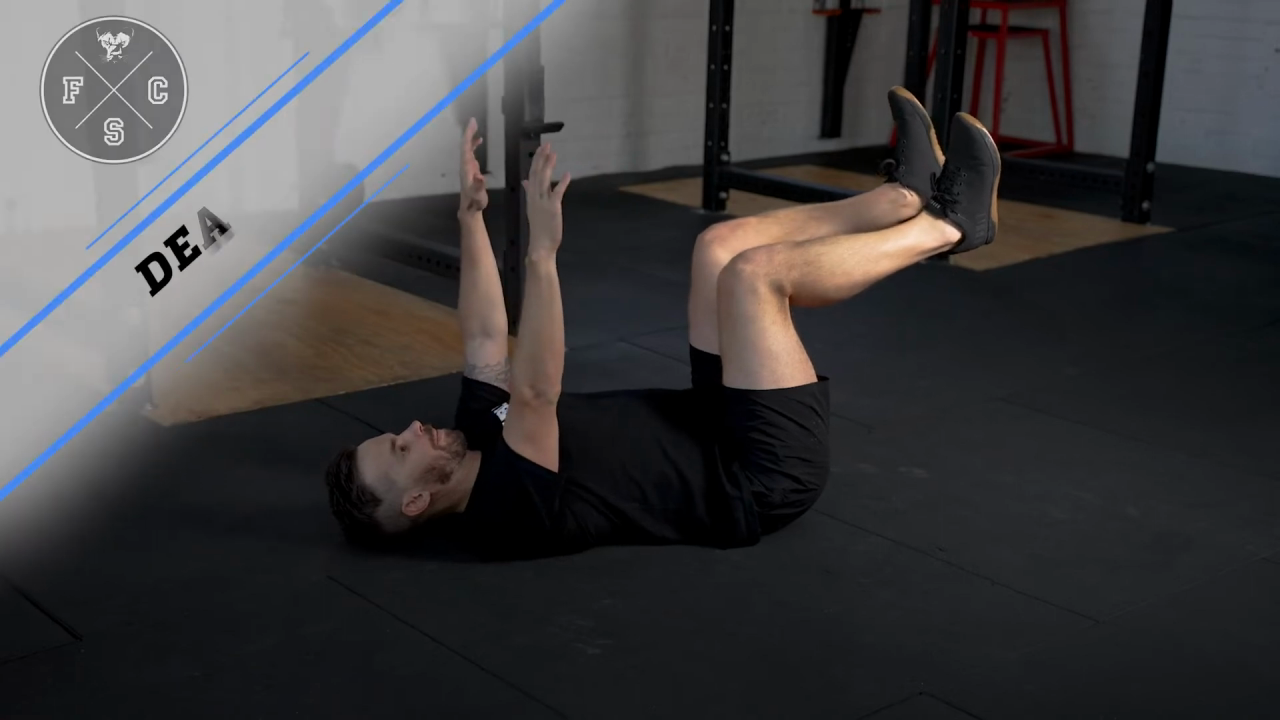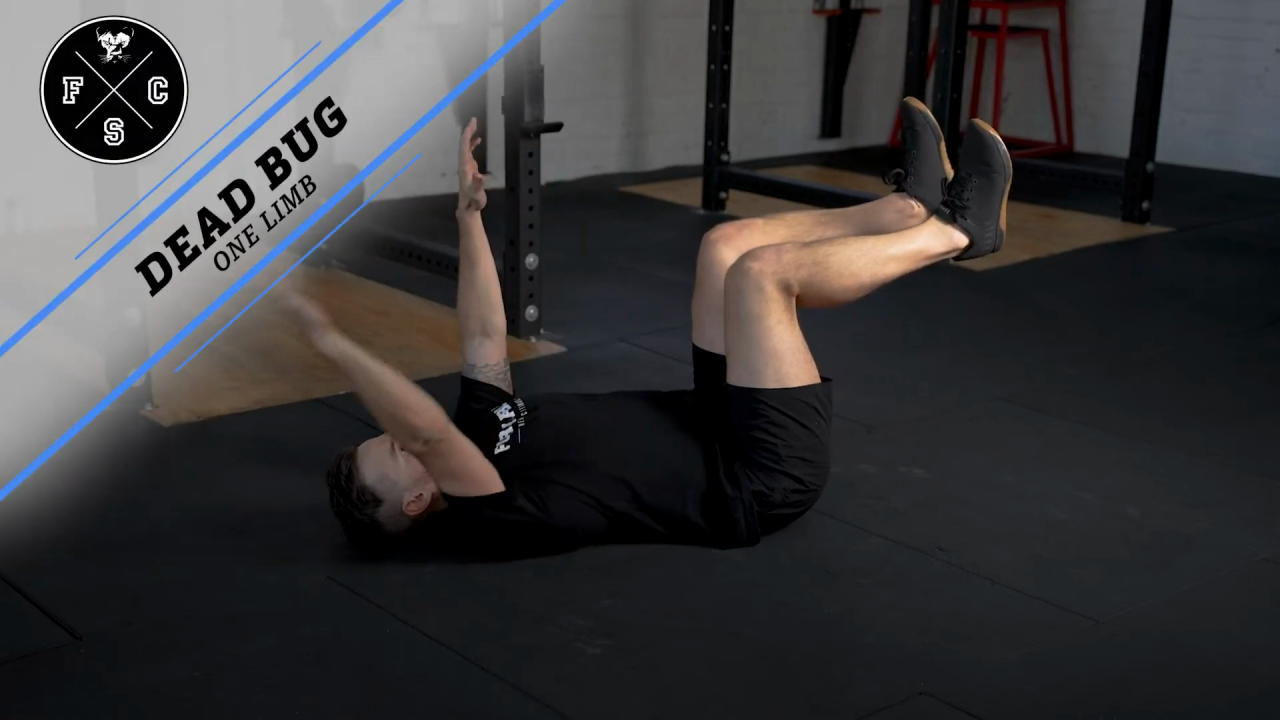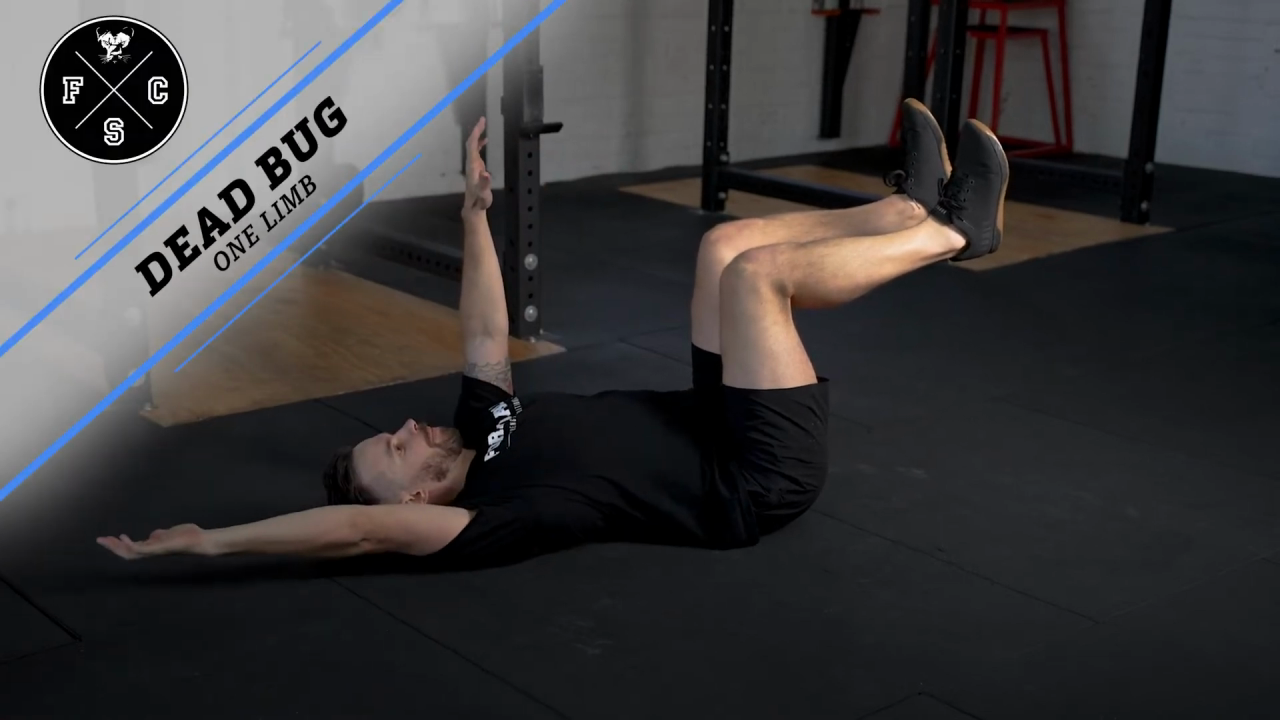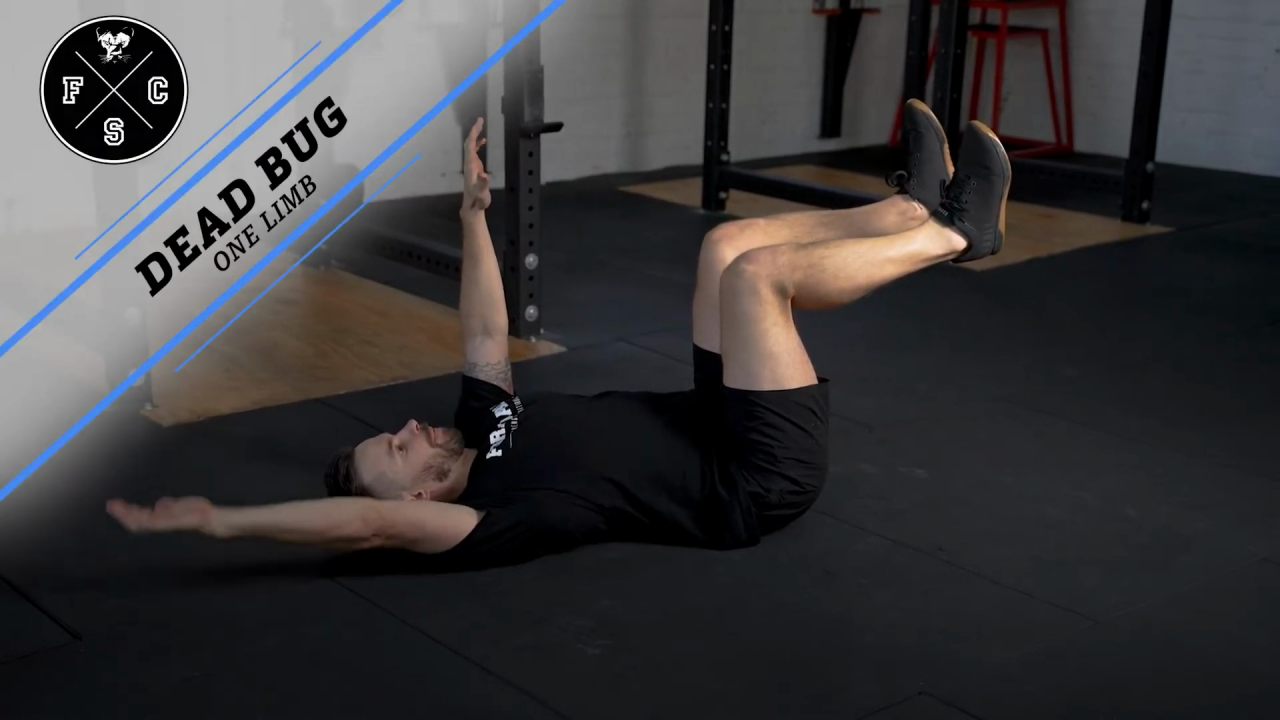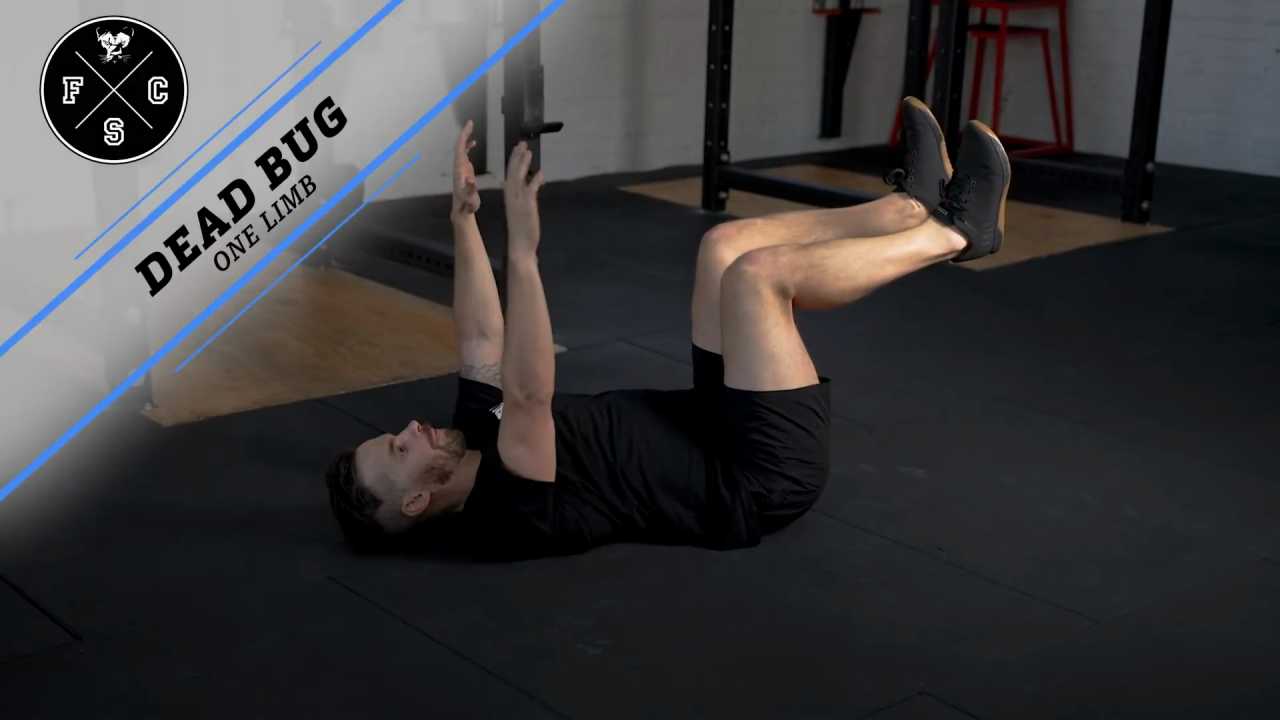
dt=1s
person 1, frame 1
left shoulder: (480, 436)
right shoulder: (506, 515)
left elbow: (486, 340)
right elbow: (535, 395)
left wrist: (470, 216)
right wrist: (541, 253)
left hip: (718, 431)
right hip: (763, 478)
left knee: (723, 245)
right knee: (756, 273)
left ankle: (906, 194)
right ankle: (947, 224)
person 1, frame 2
left shoulder: (485, 426)
right shoulder: (495, 520)
left elbow: (483, 338)
right elbow: (432, 434)
left wrist: (468, 214)
right wrist: (331, 339)
left hip: (712, 427)
right hip: (758, 478)
left knee: (728, 243)
right knee: (763, 270)
left ankle: (916, 204)
right ankle: (957, 230)
person 1, frame 3
left shoulder: (483, 430)
right shoulder: (497, 516)
left elbow: (486, 337)
right elbow: (361, 531)
left wrist: (474, 212)
right wrist: (210, 540)
left hip: (711, 426)
right hip: (760, 478)
left knee: (726, 245)
right knee: (757, 273)
left ankle: (914, 208)
right ankle: (953, 234)
person 1, frame 4
left shoulder: (484, 428)
right shoulder: (501, 512)
left elbow: (486, 335)
right elbow: (375, 526)
left wrist: (474, 213)
right wrist: (221, 519)
left hip: (712, 427)
right hip: (760, 480)
left knee: (729, 243)
right knee: (756, 273)
left ankle: (915, 210)
right ankle: (953, 236)
person 1, frame 5
left shoulder: (477, 436)
right shoulder: (502, 515)
left elbow: (482, 340)
right elbow: (531, 396)
left wrist: (463, 218)
right wrist: (521, 253)
left hip: (713, 425)
right hip: (760, 479)
left knee: (727, 245)
right knee: (760, 272)
left ankle: (913, 207)
right ankle: (954, 232)
